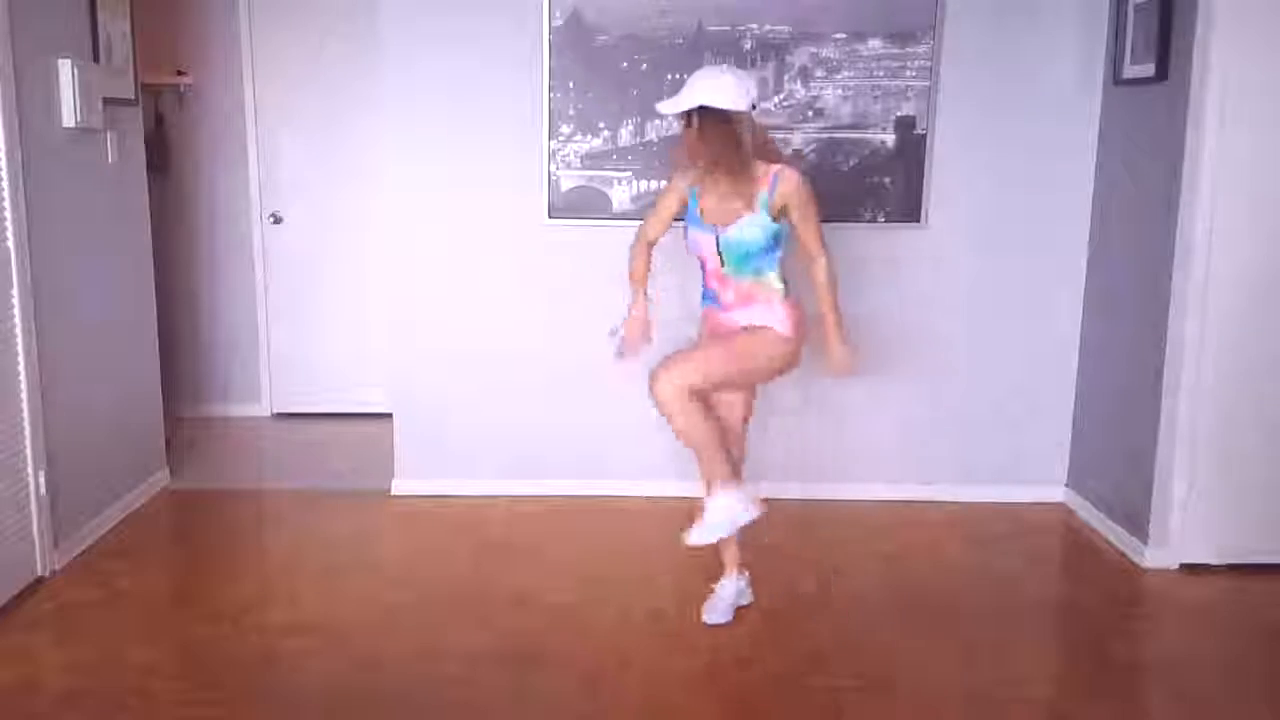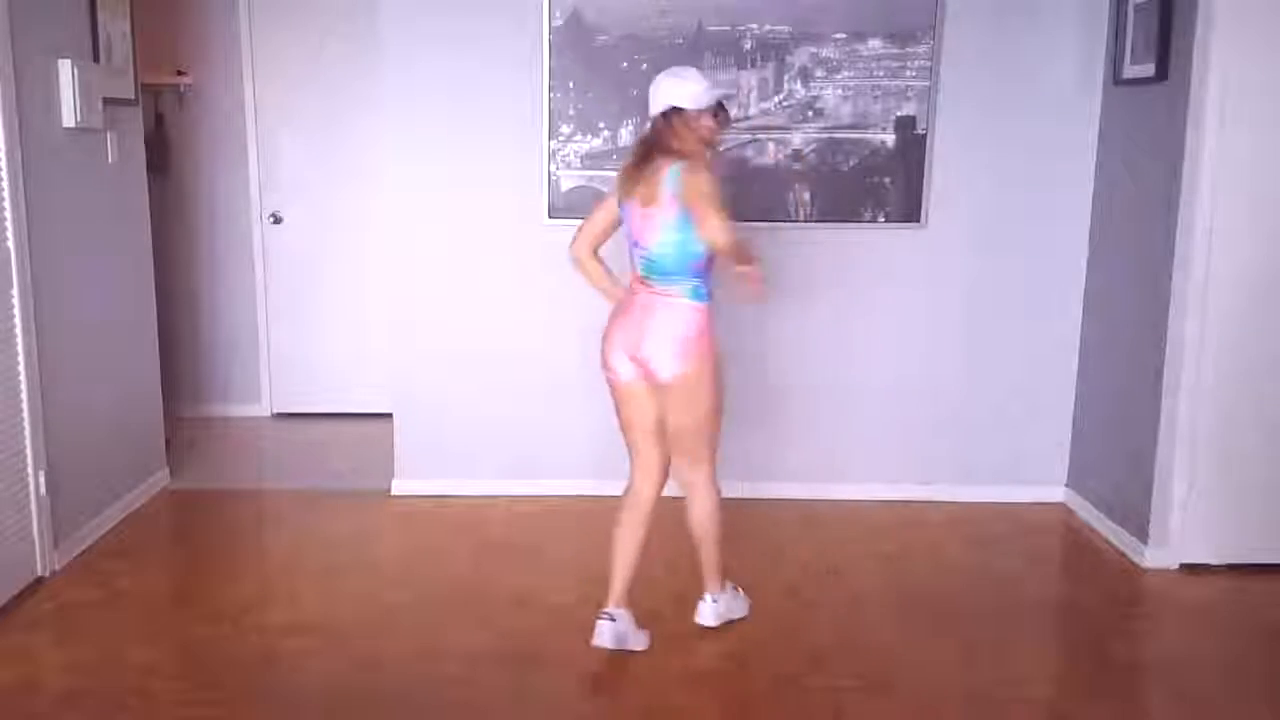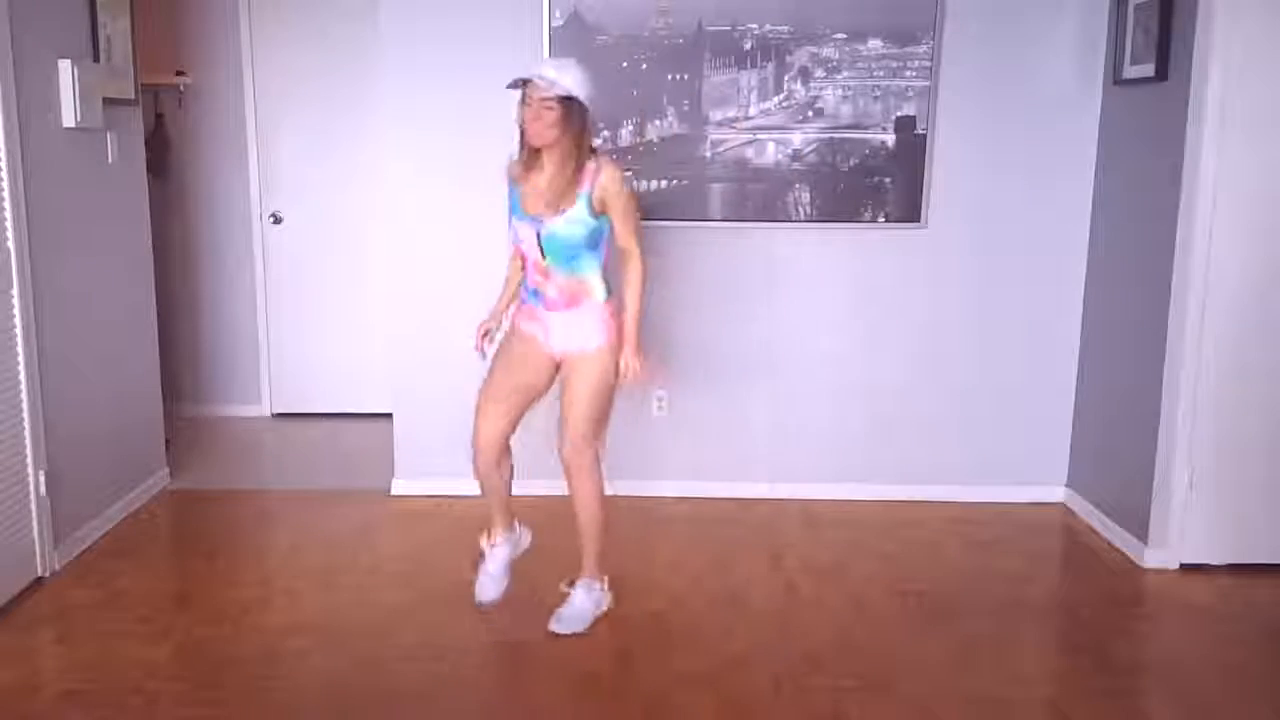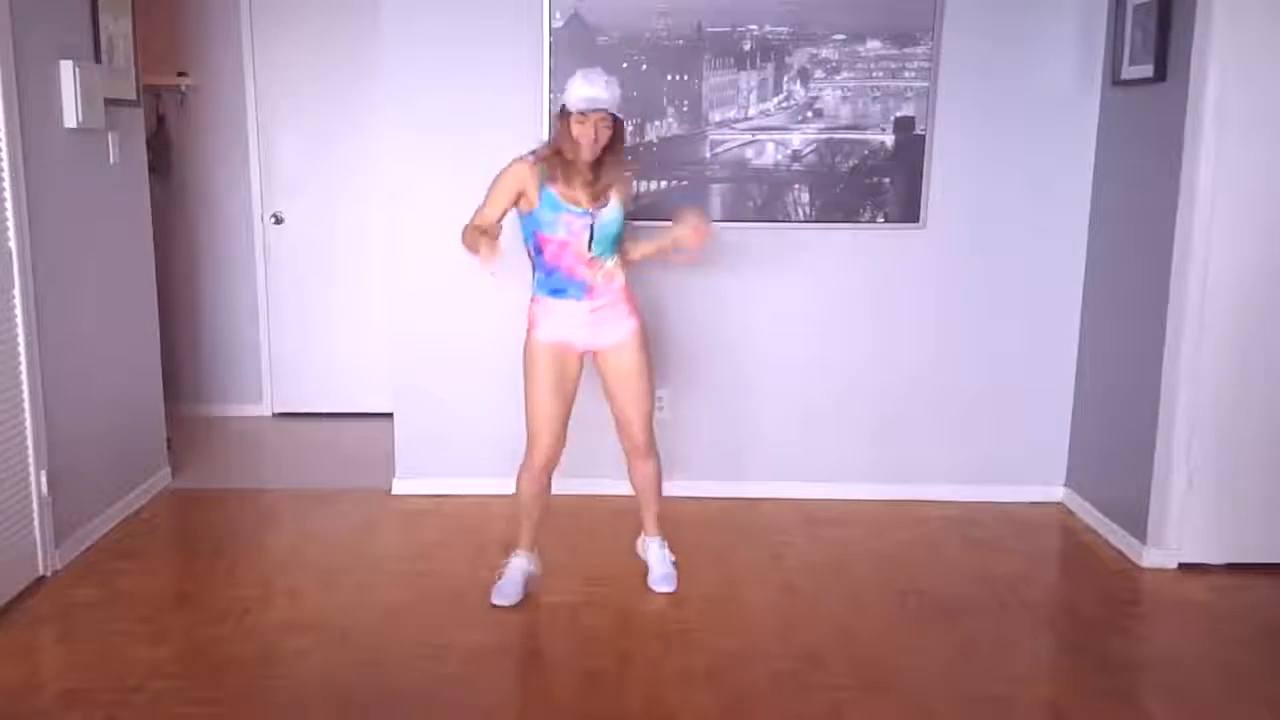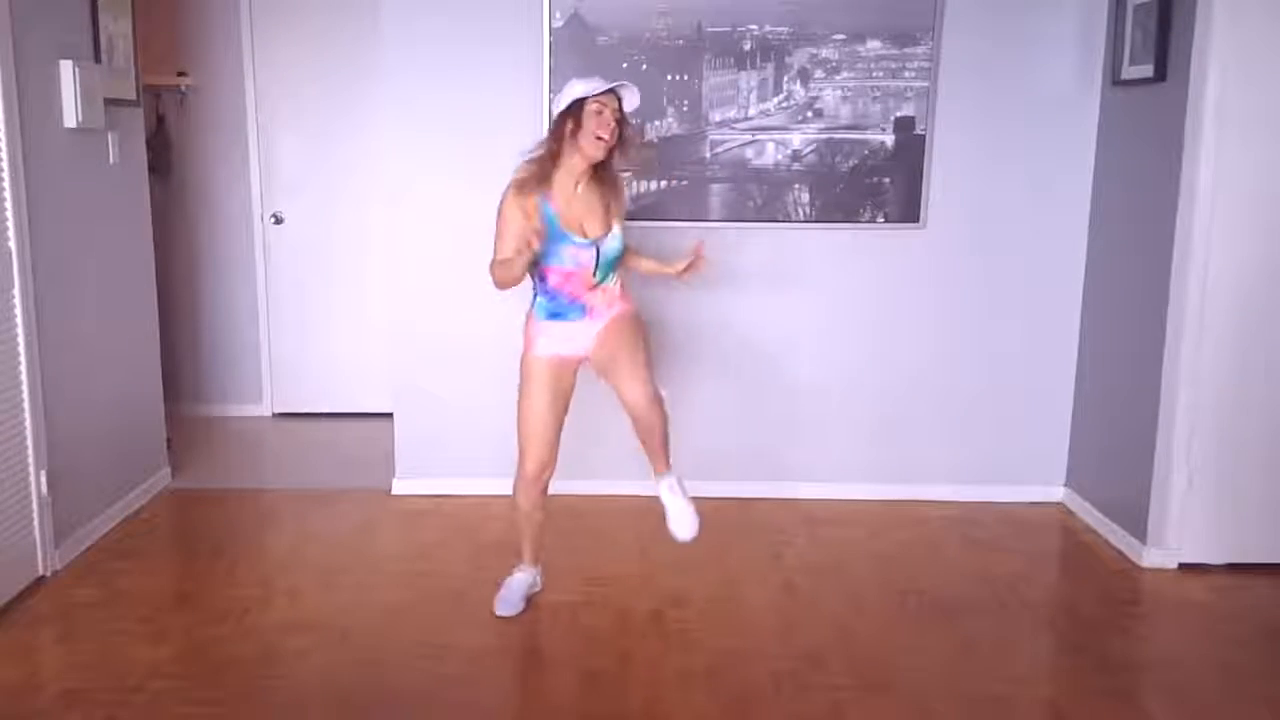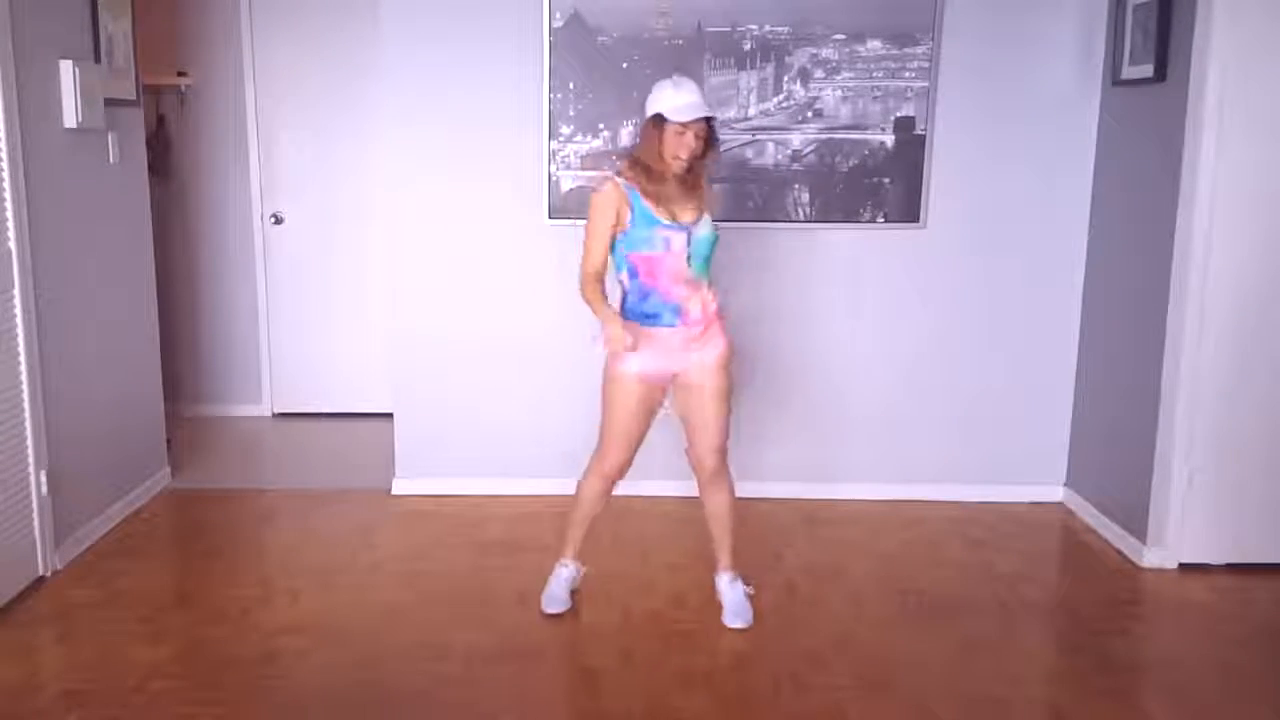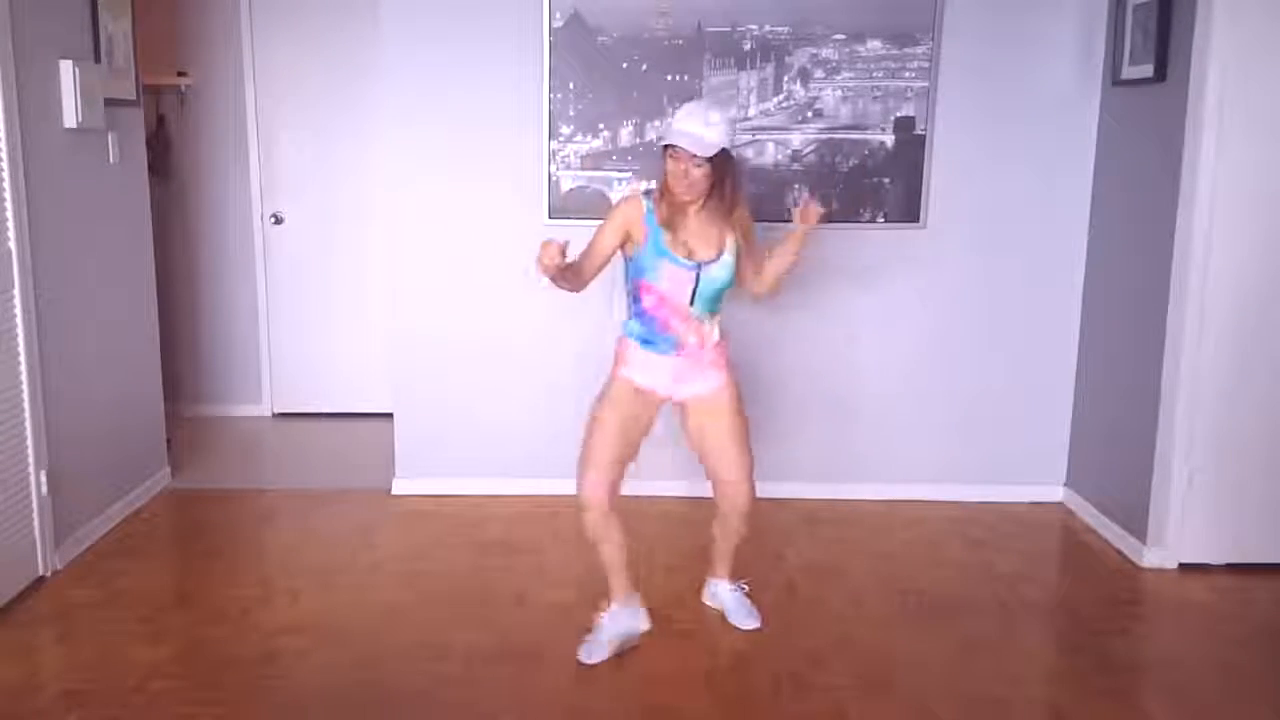
dt=0.7s
person 1, frame 1
left shoulder: (782, 184)
right shoulder: (689, 181)
left elbow: (818, 257)
right elbow: (645, 238)
left wrist: (834, 332)
right wrist: (637, 301)
left hip: (770, 328)
right hip: (717, 329)
left knee: (668, 382)
right knee: (720, 457)
left ankle: (728, 492)
right ankle: (733, 576)
person 1, frame 2
left shoulder: (635, 180)
right shoulder: (696, 177)
left elbow: (581, 249)
right elbow: (717, 238)
right wrist: (744, 262)
left hip: (628, 330)
right hip: (680, 333)
left knee: (647, 478)
right knee: (696, 474)
left ankle: (613, 614)
right ankle: (715, 593)
person 1, frame 3
left shoulder: (602, 179)
right shoulder: (518, 174)
left elbow: (630, 256)
left wrist: (630, 340)
right wrist: (498, 307)
left hip: (591, 328)
right hip: (532, 324)
left knee: (577, 460)
right knee: (486, 436)
left ankle: (590, 584)
right ankle: (502, 536)
person 1, frame 4
left shoulder: (616, 181)
right shoulder: (528, 172)
right elbow: (477, 229)
left wrist: (672, 241)
right wrist: (480, 238)
left hip: (614, 318)
right hip: (554, 322)
left knee: (639, 440)
right knee: (542, 452)
left ankle: (653, 542)
right ankle: (522, 557)
person 1, frame 5
left shoulder: (611, 187)
right shoulder: (526, 192)
right elbow: (501, 275)
left wrist: (664, 268)
right wrist: (523, 256)
left hip: (610, 318)
right hip: (552, 336)
left knee: (642, 399)
right knee: (533, 466)
left ankle: (666, 479)
right ankle: (527, 568)
person 1, frame 6
left shoulder: (697, 192)
right shoulder: (614, 194)
right elbow: (590, 277)
right wrist: (609, 320)
left hip: (703, 346)
right hip: (638, 350)
left knee: (711, 465)
right knee: (608, 466)
left ankle: (727, 577)
right ankle: (567, 564)
person 1, frame 7
left shoulder: (730, 221)
right shoulder: (635, 213)
left elbow: (757, 284)
right elbow: (579, 276)
left wrist: (798, 235)
right wrist: (554, 267)
left hip: (704, 373)
right hip: (638, 372)
left knee: (738, 496)
right knee: (594, 491)
left ankle: (719, 583)
right ankle: (622, 608)
